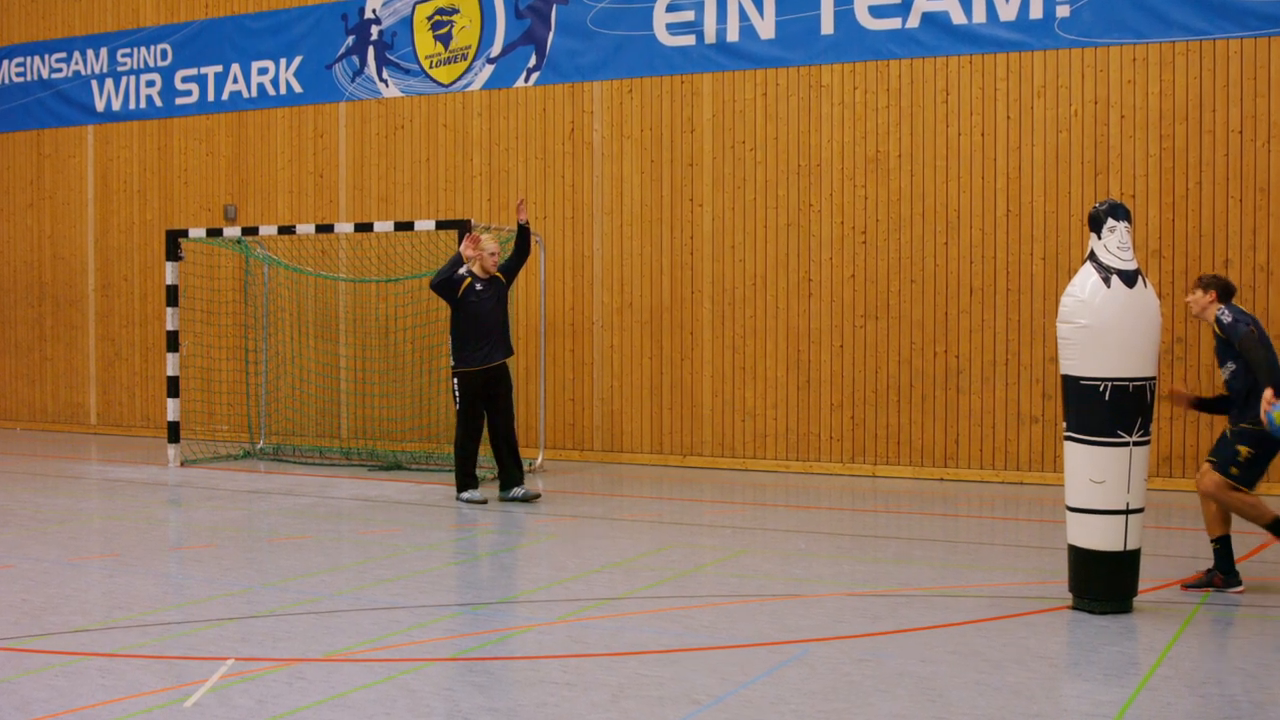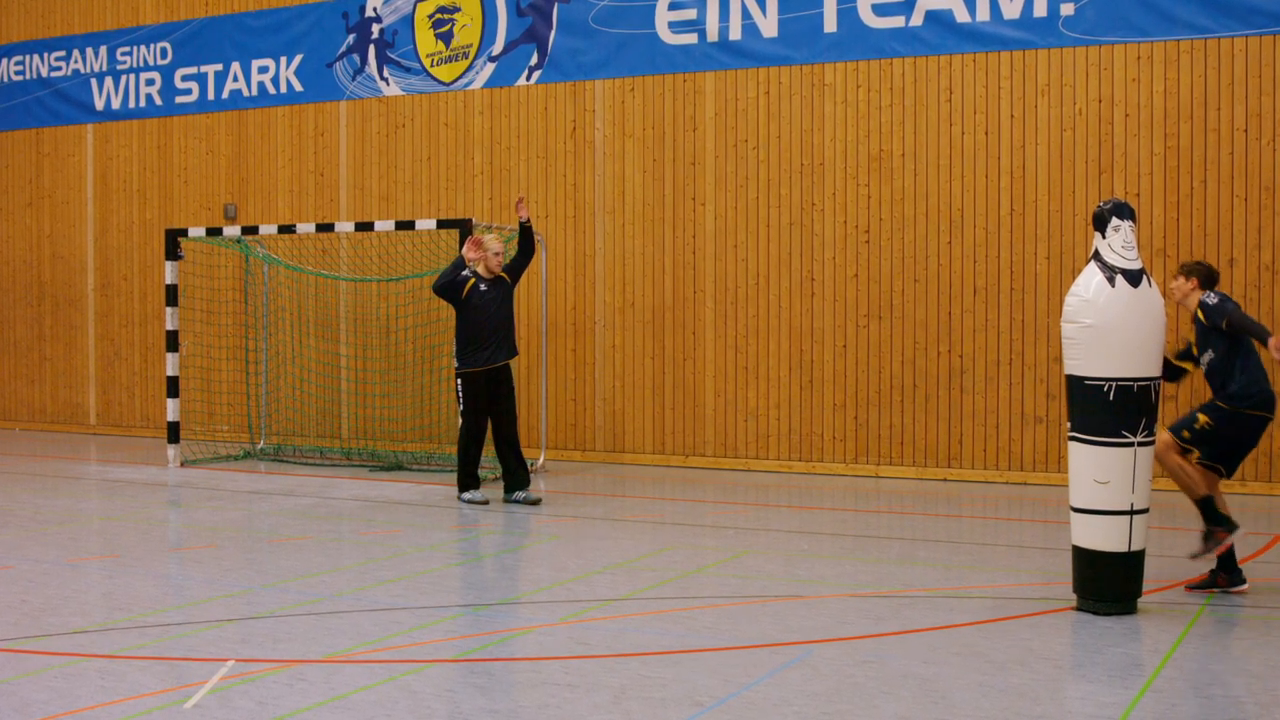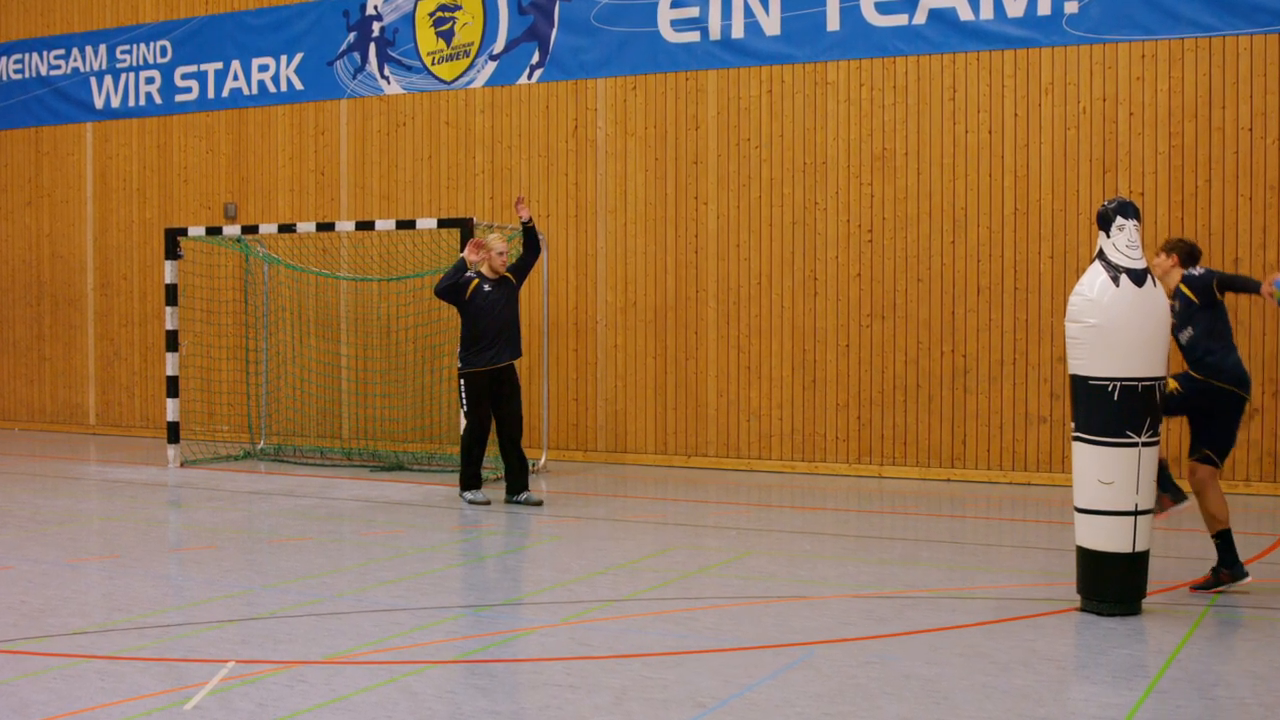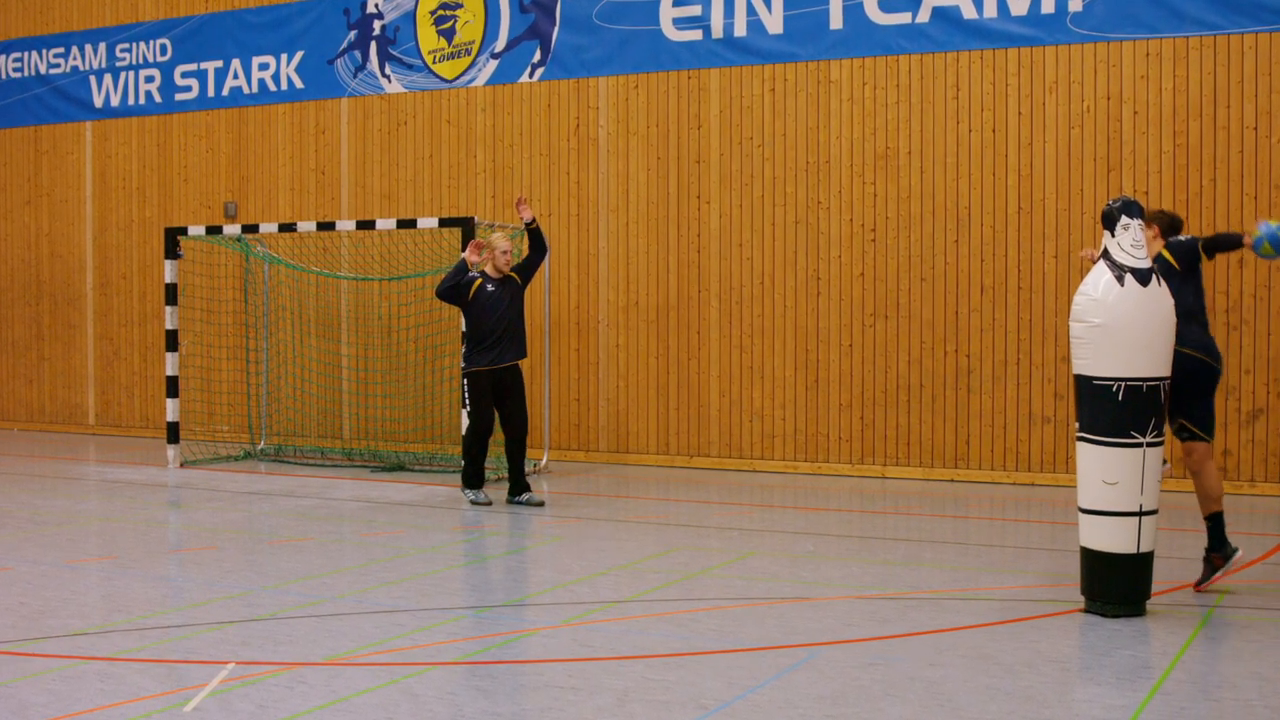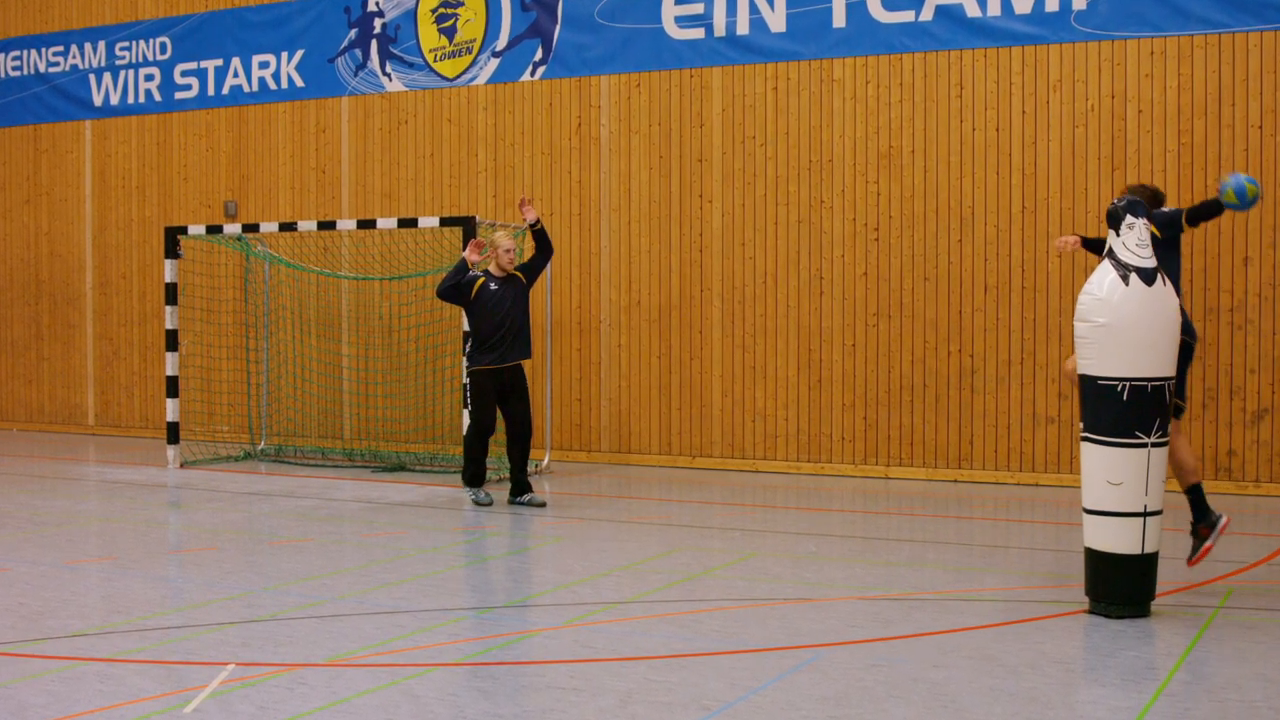
dt=0.4s
person 1, frame 1
left shoulder: (1228, 316)
right shoulder: (1225, 329)
left elbow: (1254, 347)
right wrist: (1194, 402)
right hip: (1244, 419)
left knee: (1217, 486)
right knee: (1206, 483)
right ankle: (1224, 571)
person 1, frame 2
left shoulder: (1210, 303)
right shoulder: (1199, 334)
left elbow: (1239, 319)
right elbow: (1174, 372)
left hip: (1242, 402)
right hip: (1245, 406)
left knee: (1166, 445)
right knee: (1202, 477)
left ankle: (1221, 524)
right ankle: (1228, 572)
person 1, frame 3
left shoulder: (1192, 280)
right shoulder: (1172, 307)
left elbow: (1226, 281)
left hip: (1215, 379)
right hip: (1226, 388)
right knee: (1201, 475)
left ankle: (1167, 490)
right ankle: (1229, 565)
person 1, frame 4
left shoulder: (1176, 250)
right shoulder: (1155, 267)
left elbow: (1211, 244)
left wrist: (1244, 240)
right wrist: (1105, 258)
left hip: (1189, 357)
right hip: (1199, 363)
right knee: (1197, 455)
right ankle: (1218, 548)
person 1, frame 5
left shoulder: (1158, 222)
left elbow: (1197, 214)
left wrist: (1223, 201)
right wrist: (1082, 241)
right hip: (1174, 339)
left knee: (1076, 368)
right knee: (1172, 431)
right ankle: (1203, 518)
person 2, frame 1
left shoulder: (500, 279)
right shoulder: (461, 283)
left elbow: (521, 254)
right elbow: (436, 283)
left wrist: (523, 224)
right wrist: (460, 257)
left hip: (497, 367)
right hip: (467, 370)
left knee: (504, 426)
right knee: (469, 428)
left ankle: (511, 484)
right ankle: (466, 487)
person 2, frame 2
left shoulder: (505, 279)
right shoulder: (465, 283)
left elbow: (526, 253)
right elbow: (439, 287)
left wrist: (524, 222)
right wrist: (463, 259)
left hip: (500, 368)
right hip: (471, 370)
left knee: (507, 428)
right knee: (473, 429)
left ankle: (516, 487)
right ankle: (467, 487)
person 2, frame 3
left shoulder: (511, 280)
right shoulder: (469, 284)
left elbow: (532, 252)
right elbow: (441, 290)
left wrist: (526, 222)
right wrist: (465, 261)
left hip: (505, 369)
right hip: (474, 370)
left knee: (512, 429)
right knee: (477, 429)
left ankle: (517, 488)
right ankle: (469, 486)
person 2, frame 4
left shoulder: (516, 279)
right shoulder: (472, 283)
left elbow: (539, 252)
right elbow: (442, 292)
left wrist: (530, 222)
right wrist: (465, 262)
left hip: (510, 369)
right hip: (478, 370)
left knee: (518, 429)
right knee: (480, 427)
left ankle: (518, 489)
right ankle: (472, 485)
person 2, frame 5
left shoulder: (520, 279)
right shoulder: (475, 283)
left elbow: (545, 252)
right elbow: (443, 291)
left wrist: (534, 223)
right wrist: (466, 261)
left hip: (513, 368)
right hip: (482, 369)
left knee: (521, 428)
right knee: (482, 426)
left ankle: (520, 490)
right ankle: (473, 482)
